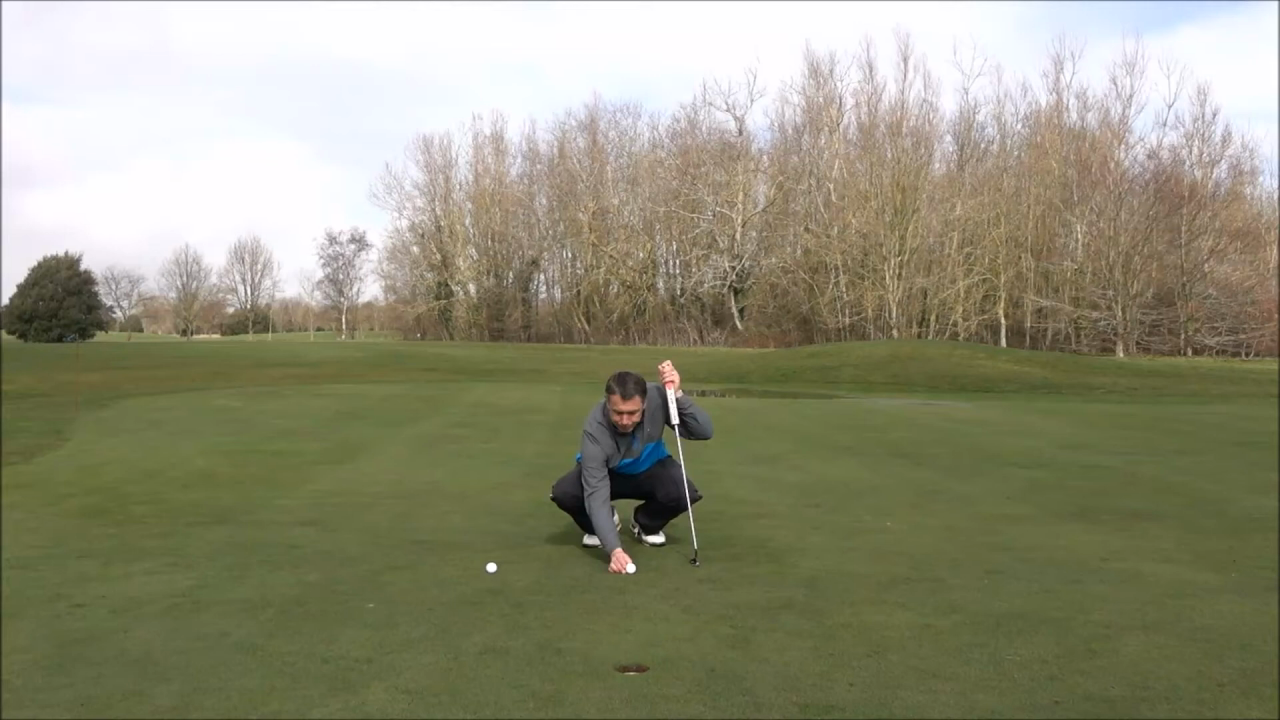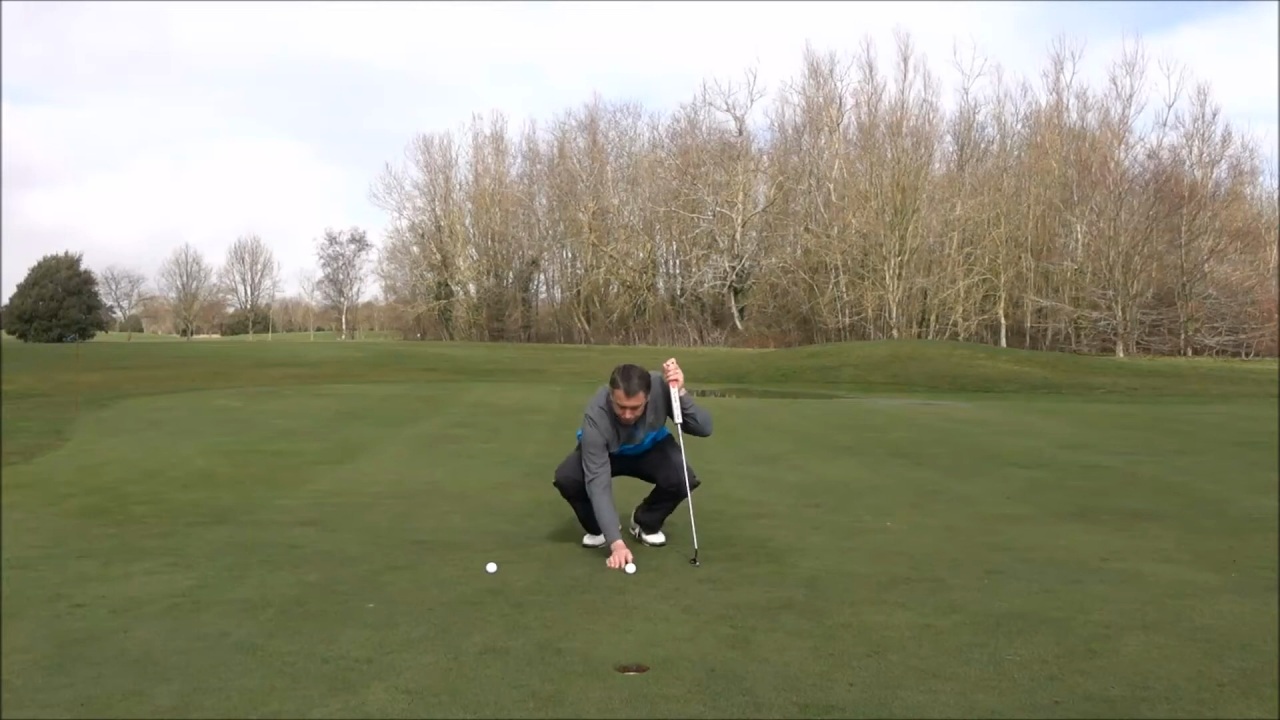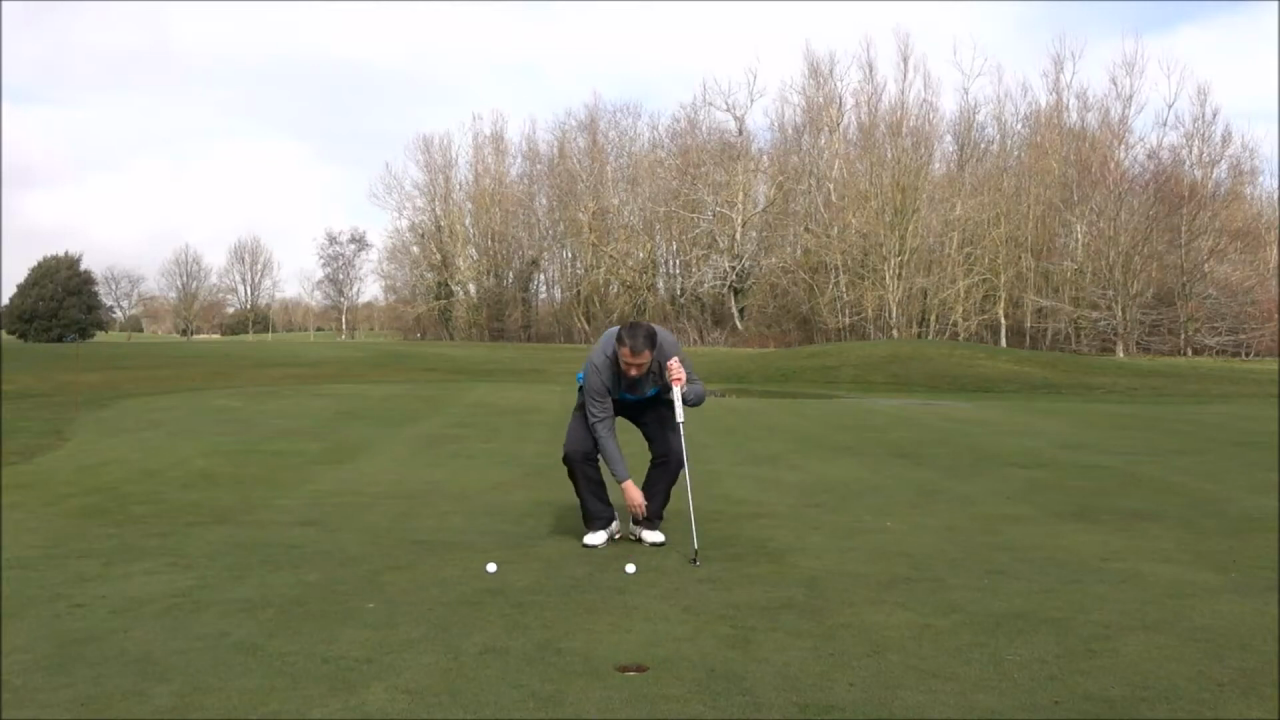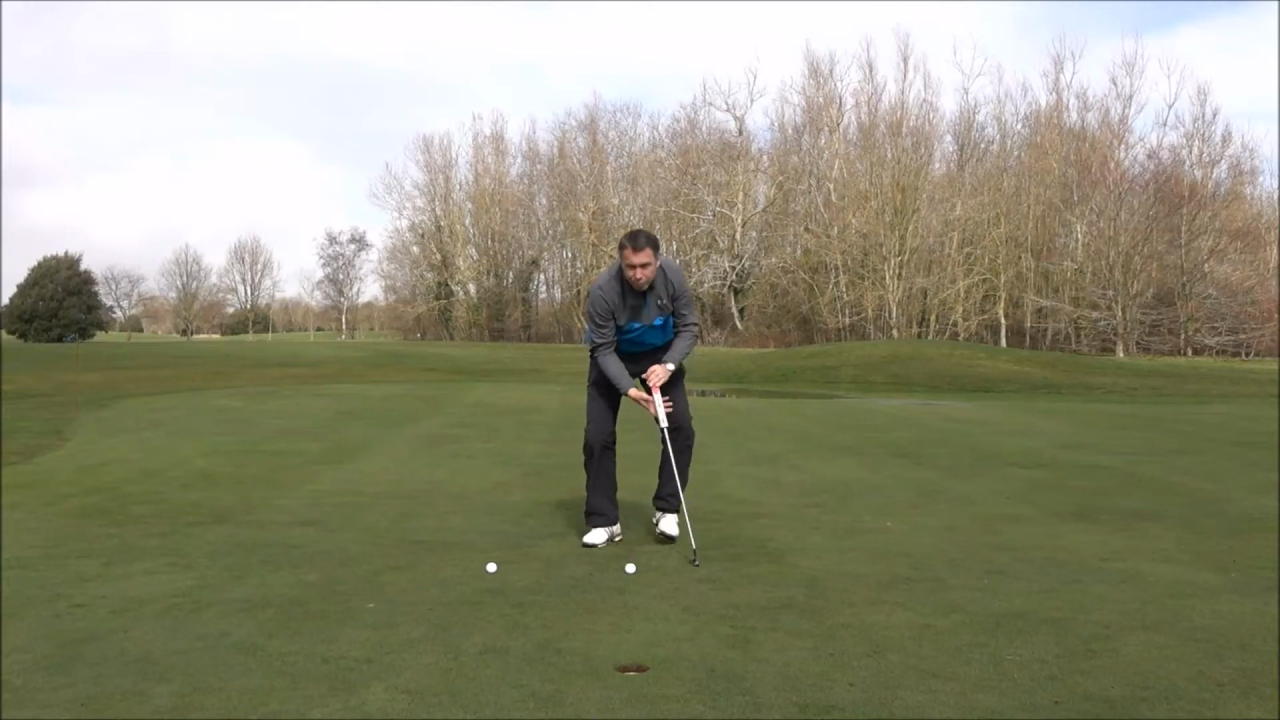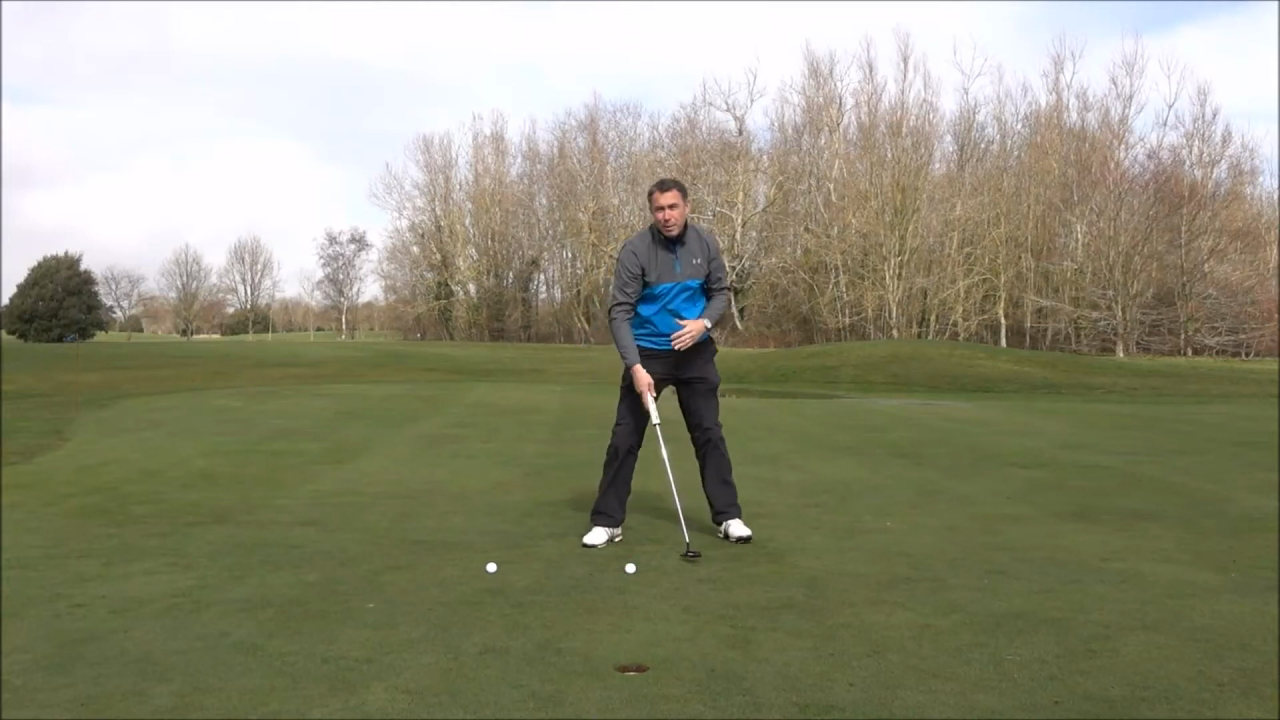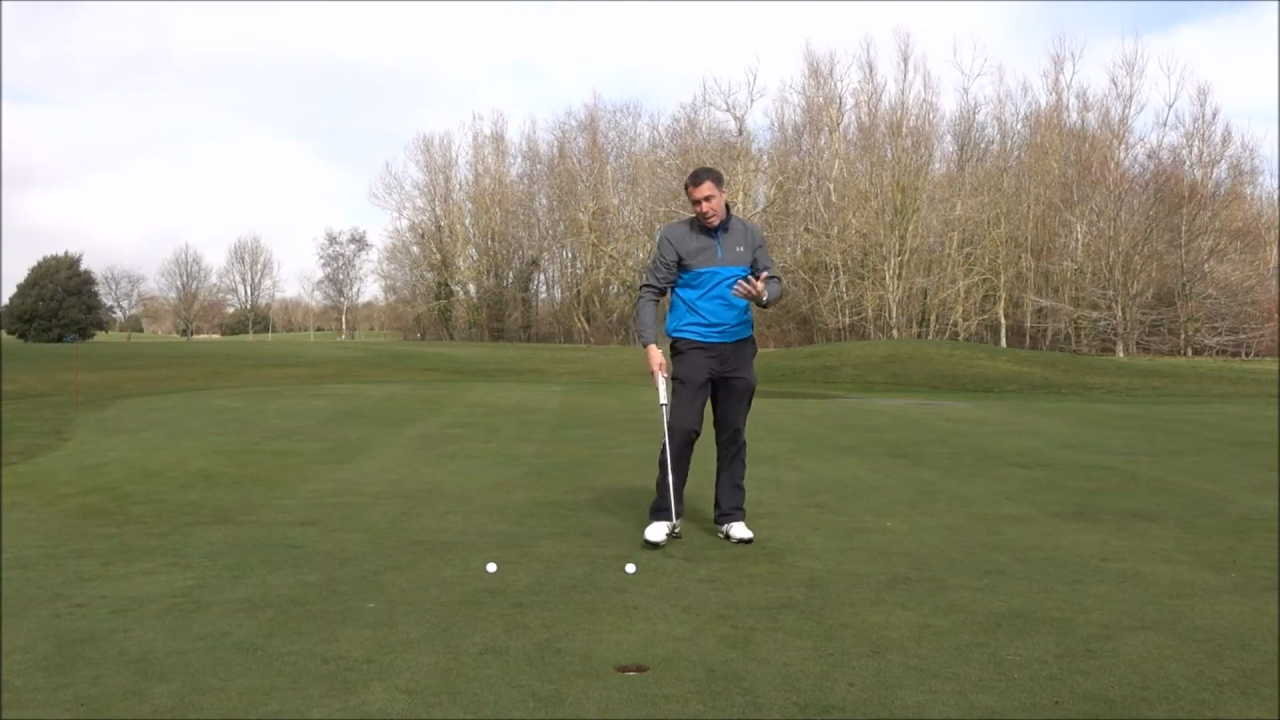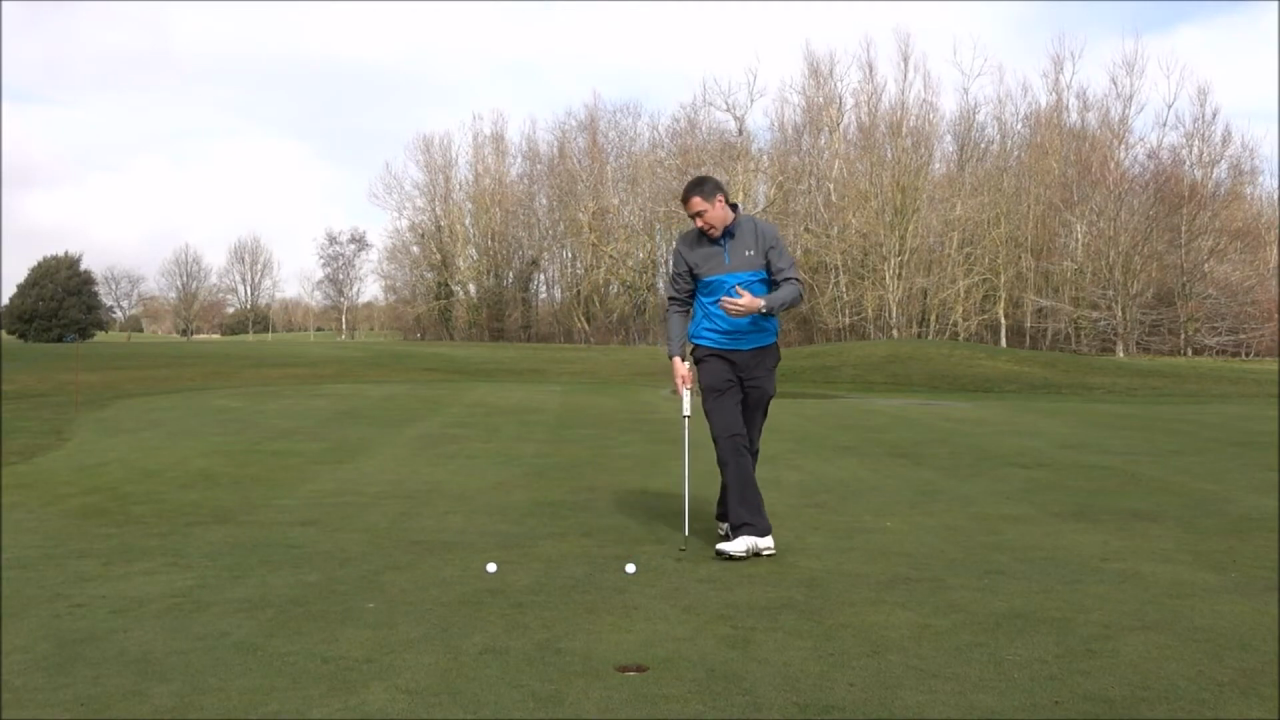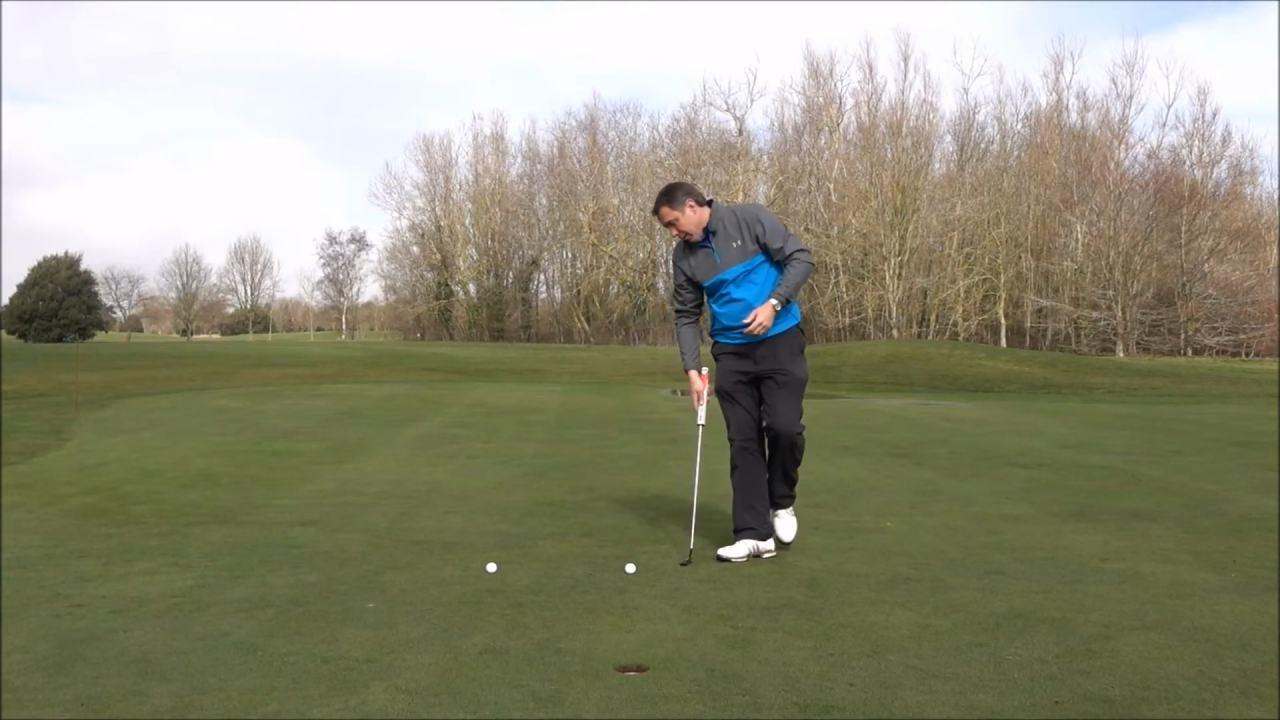
dt=0.3s
person 1, frame 1
left shoulder: (658, 397)
right shoulder: (596, 428)
left elbow: (704, 432)
right elbow: (597, 494)
left wrist: (678, 394)
right wrist: (615, 550)
left hip: (650, 468)
right hip: (607, 474)
left knee: (684, 495)
right knee: (564, 493)
left ankle: (646, 523)
right ankle: (601, 525)
person 1, frame 2
left shoulder: (661, 387)
right shoulder: (597, 414)
left elbow: (704, 429)
right elbow: (598, 482)
left wrist: (681, 392)
right wrist: (616, 543)
left hip: (652, 449)
right hip: (608, 458)
left knee: (683, 480)
right knee: (566, 478)
left ankle: (647, 522)
right ankle: (598, 526)
person 1, frame 3
left shoulder: (668, 347)
right shoulder: (599, 361)
left elbow: (698, 393)
right elbow: (602, 426)
left wrist: (684, 386)
right wrist: (625, 483)
left hip: (651, 400)
right hip: (602, 401)
left knee: (671, 452)
right knee: (577, 451)
left ankle: (647, 522)
right ankle: (602, 522)
person 1, frame 4
left shoulder: (672, 275)
right shoulder: (603, 288)
left elbow: (688, 326)
right elbow: (602, 350)
left wrist: (669, 366)
right wrist: (632, 392)
left hip: (659, 354)
right hip: (613, 355)
left knee: (679, 427)
right knee: (598, 435)
left ankle: (667, 509)
right ankle: (604, 521)
person 1, frame 5
left shoulder: (705, 244)
right shoulder: (635, 251)
left elbow: (721, 293)
right elbow: (620, 312)
left wrist: (702, 324)
right wrist: (636, 366)
left hip: (695, 352)
right hip: (649, 355)
left knee: (708, 432)
right knee: (625, 436)
left ankle: (727, 516)
right ankle: (606, 522)
person 1, frame 6
left shoulder: (750, 234)
right shoulder: (674, 236)
left elbow: (772, 283)
right elbow: (649, 293)
left wrist: (762, 294)
right wrist: (650, 344)
left hip: (738, 347)
right hip: (691, 348)
left knee: (732, 435)
right knee: (683, 427)
left ankle: (730, 516)
right ankle: (664, 514)
person 1, frame 7
left shoulder: (763, 234)
right shoulder: (687, 247)
left elbow: (793, 287)
right elbow: (678, 305)
left wrist: (759, 304)
right wrist: (676, 356)
left hip: (760, 352)
right hip: (714, 354)
left knee: (748, 440)
right knee: (729, 437)
left ankle: (730, 517)
right ankle: (754, 531)
person 1, frame 8
left shoulder: (751, 219)
right shoulder: (684, 256)
left elbow: (800, 258)
right elbow: (686, 317)
left wrist: (773, 303)
right wrist: (692, 369)
left hip: (781, 339)
right hip: (732, 351)
left knee: (784, 427)
right knee: (743, 441)
left ankle: (781, 500)
right ankle: (754, 533)
